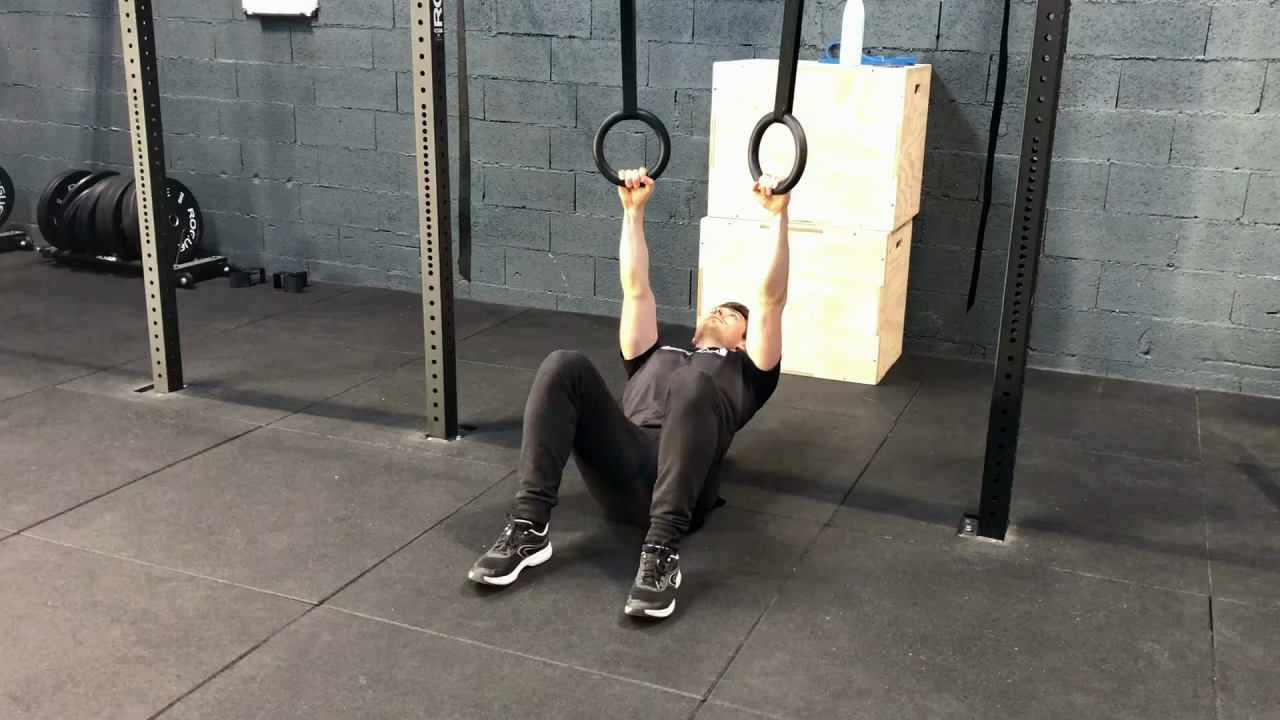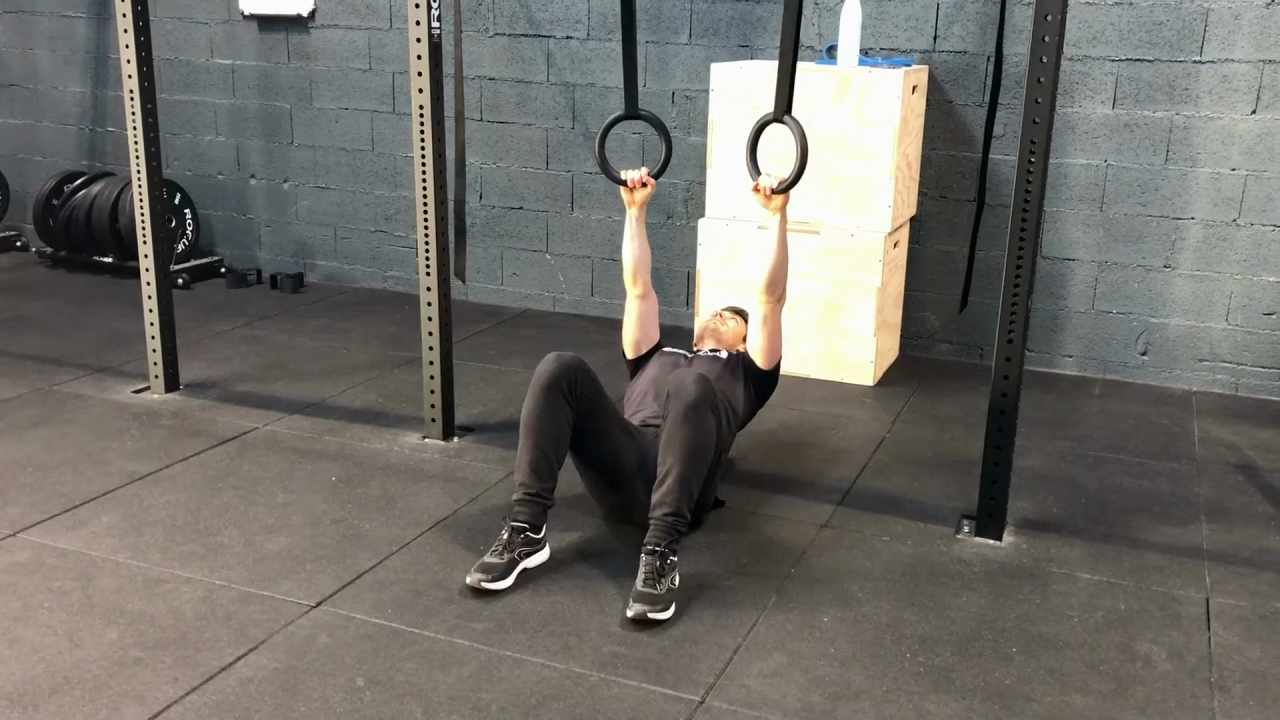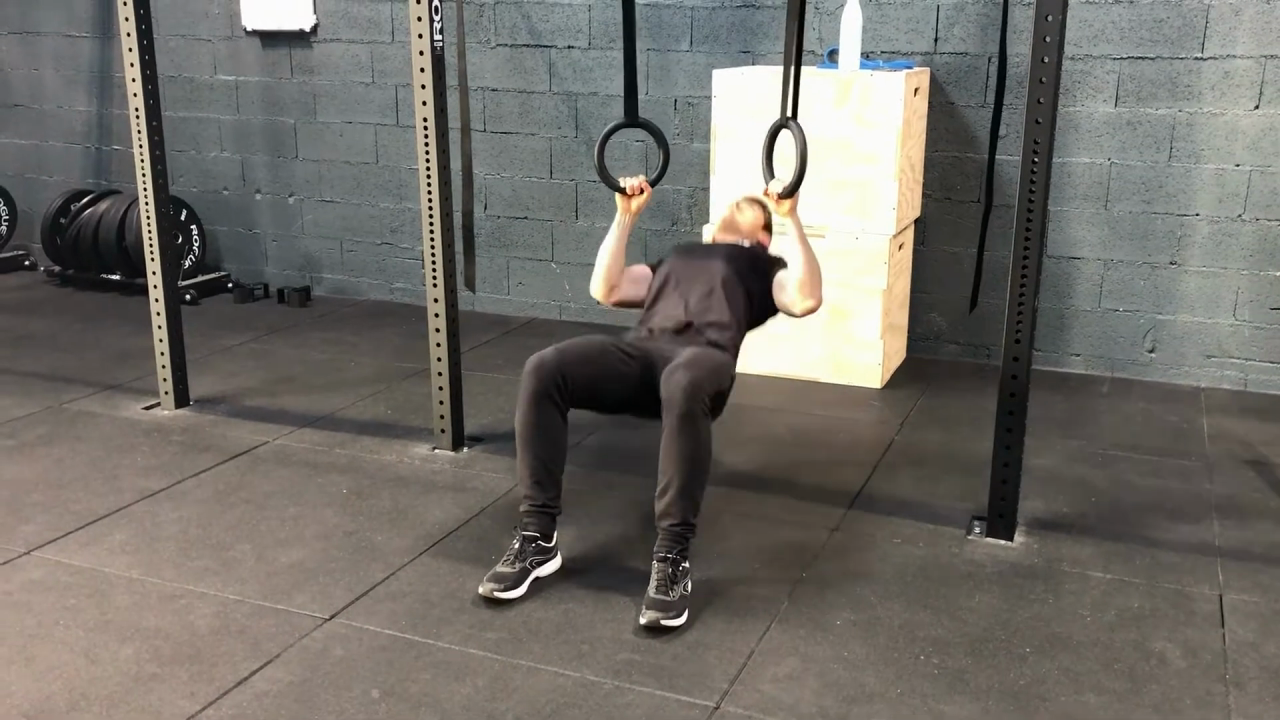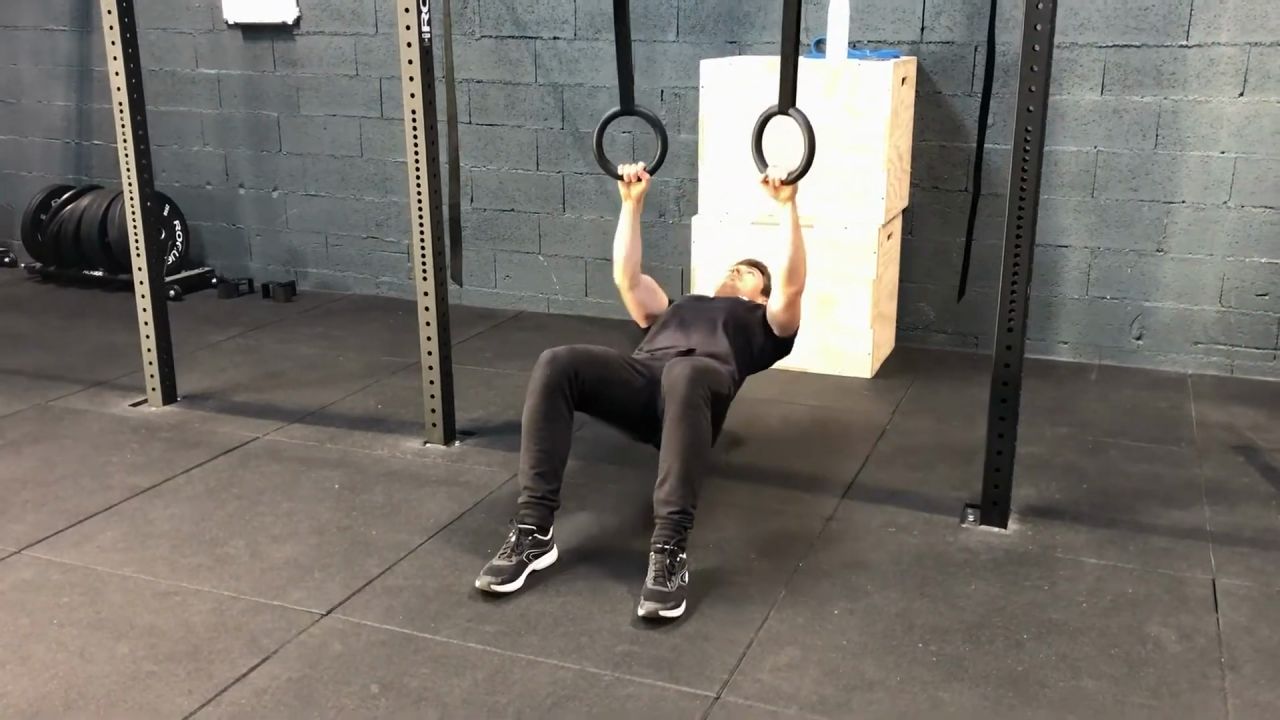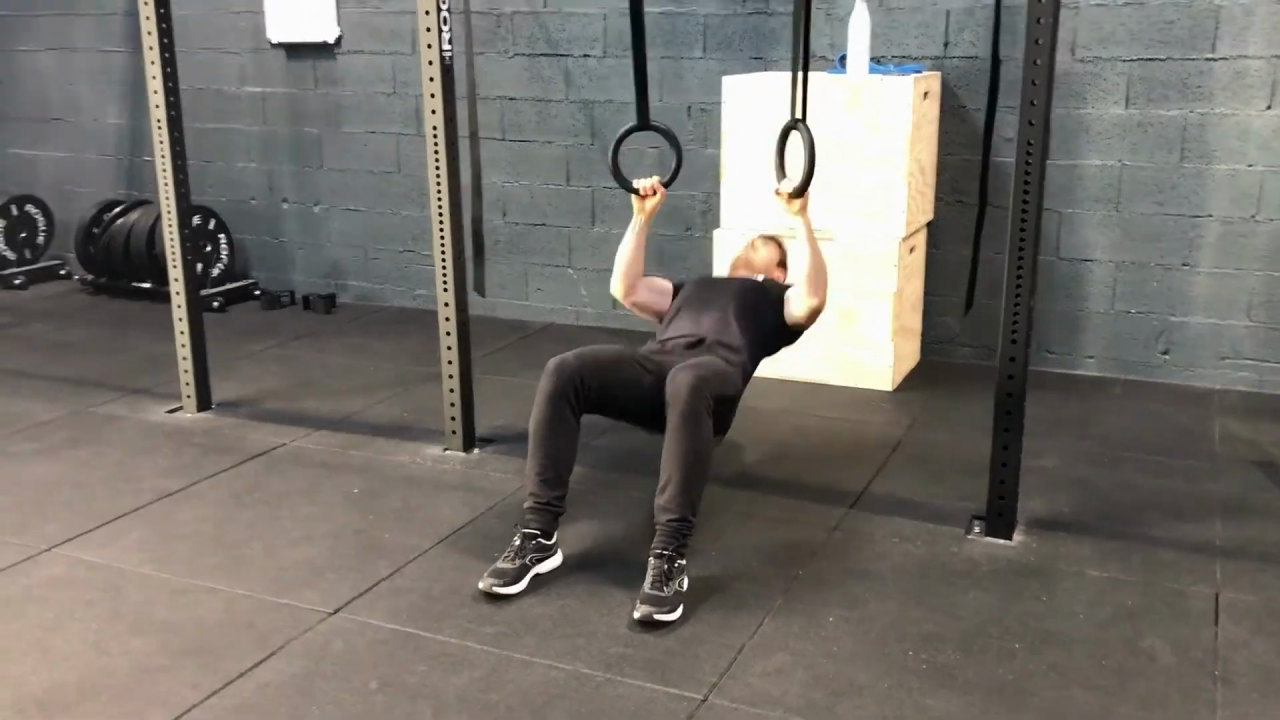
dt=1s
person 1, frame 1
left shoulder: (745, 371)
right shoulder: (655, 356)
left elbow: (770, 299)
right elbow: (636, 289)
left wrist: (777, 214)
right wrist: (633, 210)
left hip: (683, 474)
right hip: (621, 470)
left knee: (692, 385)
right knee: (564, 366)
left ankle: (661, 550)
right ankle: (529, 527)
person 1, frame 2
left shoulder: (747, 372)
right shoulder: (656, 357)
left elbow: (769, 299)
right elbow: (638, 287)
left wrist: (777, 215)
right wrist: (635, 209)
left hip: (681, 471)
right hip: (620, 469)
left knee: (691, 387)
right knee: (559, 369)
left ankle: (660, 552)
right ankle: (526, 530)
person 1, frame 3
left shoulder: (764, 266)
right shoulder: (677, 255)
left elbow: (806, 302)
right elbow: (604, 291)
left wrist: (790, 218)
right wrist: (626, 216)
left hip: (703, 351)
right hip: (641, 348)
left knee: (684, 388)
right knee: (543, 370)
left ankle: (672, 559)
right ankle: (537, 538)
person 1, frame 4
left shoulder: (763, 326)
right shoulder: (678, 308)
left elbow: (791, 286)
right elbow: (627, 276)
left wrist: (786, 205)
right wrist: (632, 202)
left hip: (700, 386)
right hip: (642, 378)
left knee: (684, 377)
right knee: (555, 365)
left ankle: (669, 551)
right ankle: (533, 531)
person 1, frame 5
left shoulder: (776, 299)
right shoulder: (696, 286)
left elbow: (811, 302)
right elbow: (624, 289)
left wrist: (799, 218)
right wrist: (643, 216)
left hip: (713, 370)
right hip: (656, 364)
left knee: (687, 387)
right knee: (562, 372)
left ankle: (669, 556)
right ankle: (538, 534)
